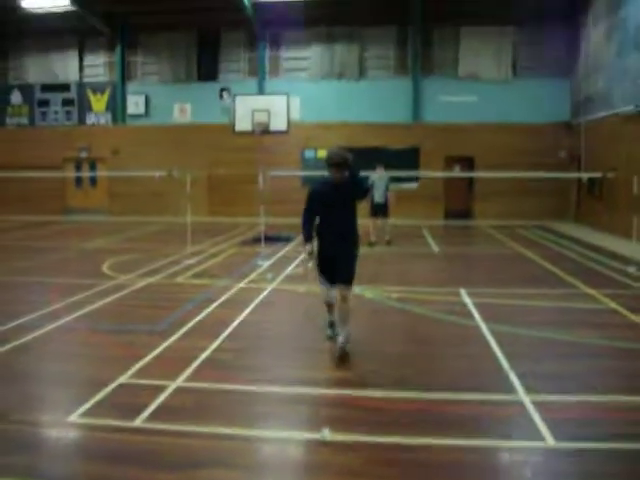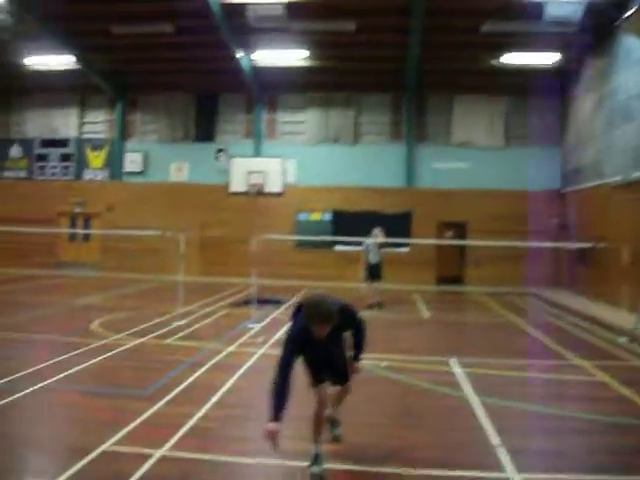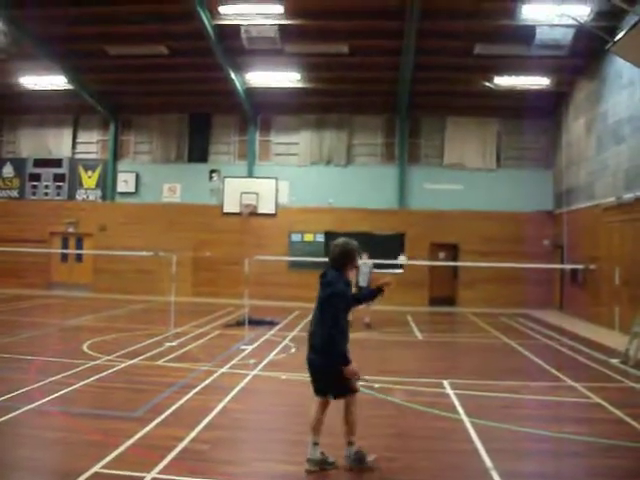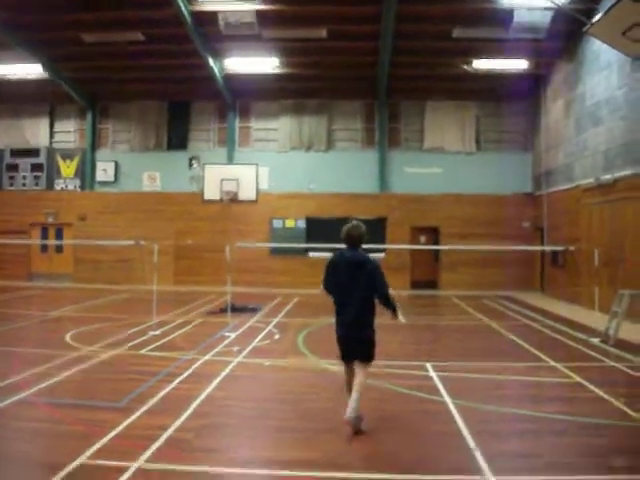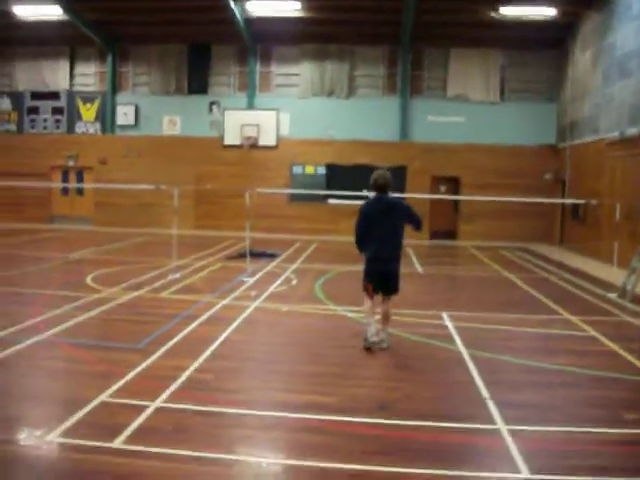
dt=1s
person 1, frame 1
left shoulder: (352, 185)
right shoulder: (318, 189)
left elbow: (364, 190)
right elbow: (308, 217)
left wrist: (351, 167)
right wrist: (308, 241)
left hip: (347, 248)
right hip: (325, 248)
left knee: (343, 293)
right knee: (328, 292)
left ankle: (343, 337)
right ankle: (332, 319)
person 1, frame 2
left shoulder: (343, 311)
right shoulder: (297, 332)
left elbow: (359, 329)
right elbow: (284, 372)
left wrist: (356, 358)
right wrist: (275, 418)
left hip: (336, 351)
right hip: (314, 357)
left knee: (345, 388)
right knee: (322, 400)
left ankle: (331, 414)
right ankle: (316, 453)
person 1, frame 3
left shoulder: (334, 281)
right shoulder: (337, 288)
left elbow: (352, 299)
right elbow: (333, 330)
left wrist: (377, 290)
right wrist: (346, 362)
left hip: (316, 354)
right hip: (331, 356)
left knee: (322, 401)
right knee: (350, 399)
left ankle: (314, 455)
right ankle: (352, 453)
person 1, frame 4
left shoulder: (335, 262)
right shoulder: (371, 266)
left elbow: (328, 287)
right elbow: (382, 293)
right wrist: (393, 310)
left hip: (343, 324)
right hip: (364, 325)
left knee: (349, 365)
right knee: (361, 368)
left ankle: (352, 410)
right ankle: (351, 412)
person 1, frame 5
left shoulder: (366, 208)
right shoulder: (400, 206)
left elbow: (359, 234)
right elbow: (418, 223)
left wrist: (363, 250)
right wrist: (415, 226)
left hip: (373, 260)
right hip: (392, 262)
left knee: (370, 297)
right knee: (386, 300)
left ankle: (371, 334)
right ankle: (383, 337)
